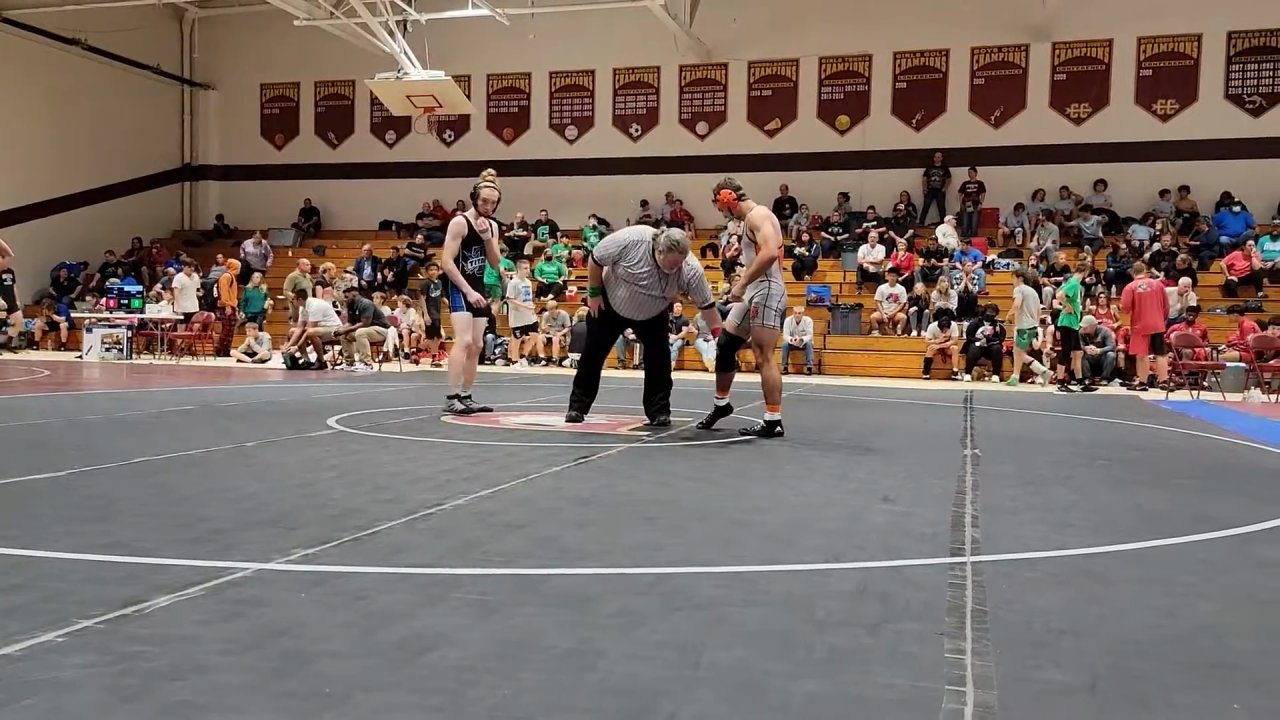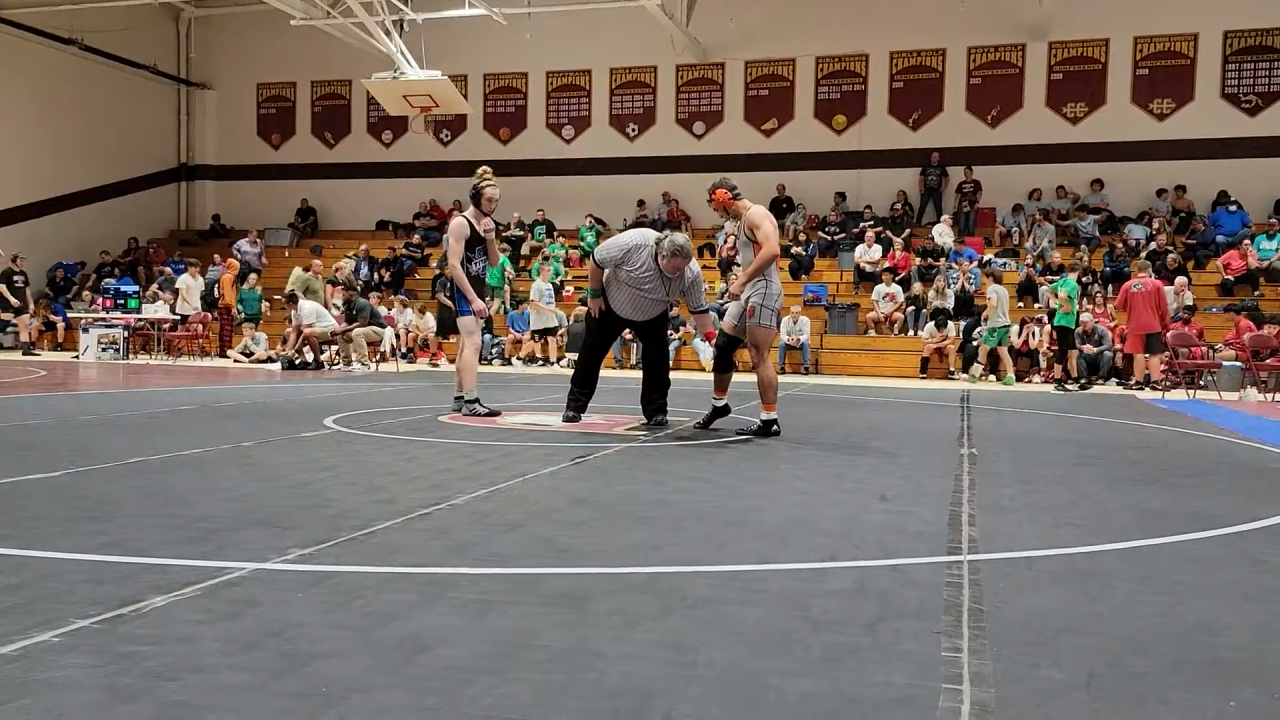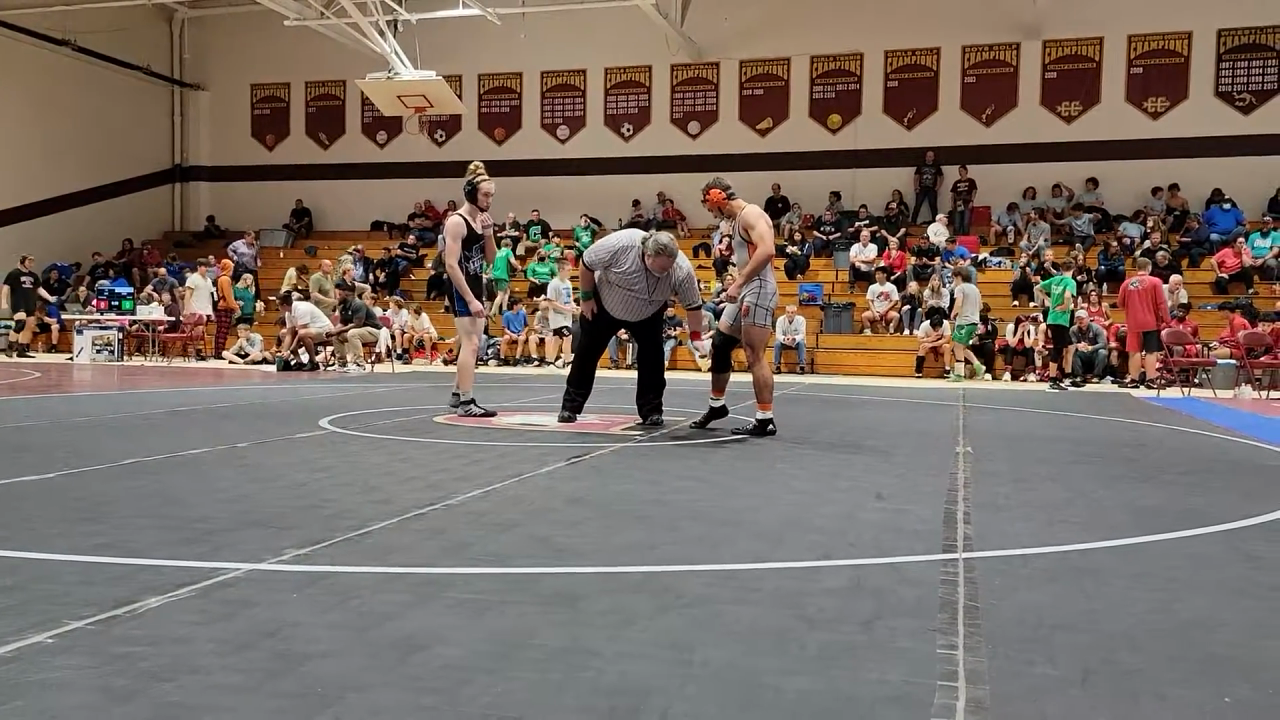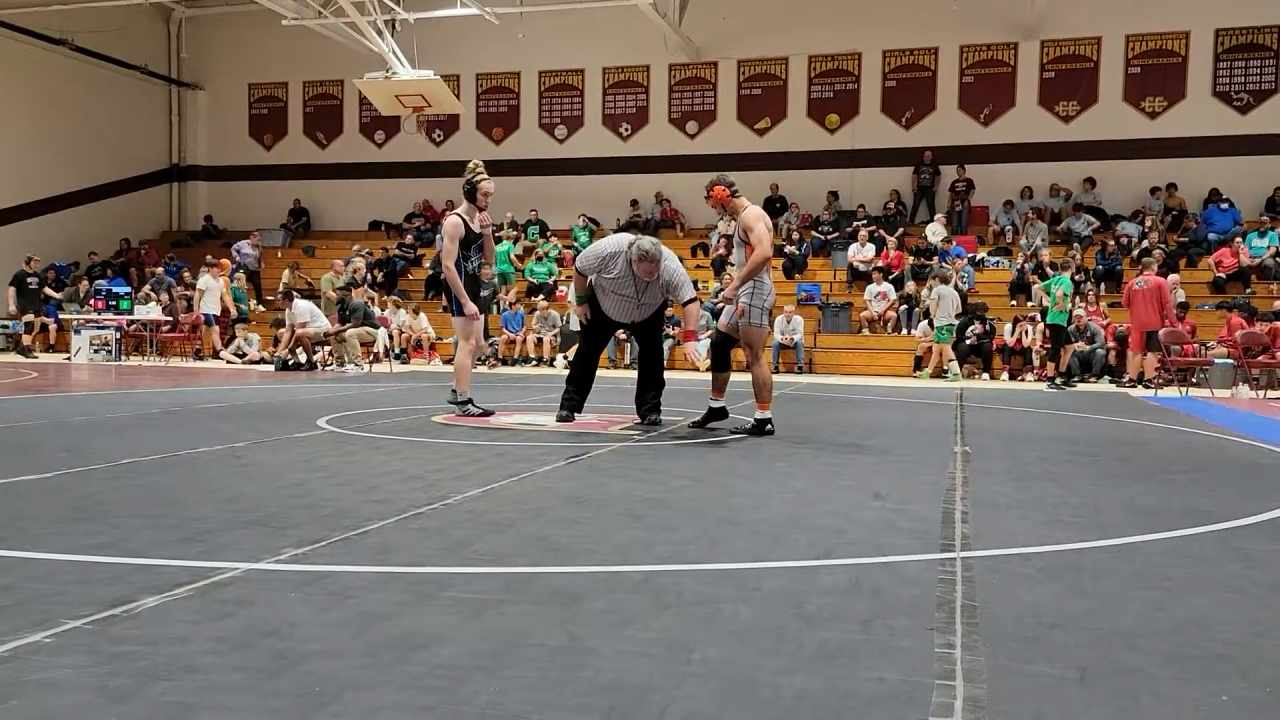
dt=0.3s
person 1, frame 1
left shoulder: (758, 215)
right shoulder: (750, 219)
left elbow: (770, 253)
left wrist: (741, 283)
left hip: (767, 291)
right hip: (753, 292)
left knee: (763, 358)
right knee: (725, 345)
left ankle: (773, 422)
right ankle: (721, 404)
person 1, frame 2
left shoulder: (756, 214)
right shoulder: (743, 220)
left elbow: (771, 250)
left wrist: (741, 280)
left hip: (763, 290)
right hip: (748, 291)
left knee: (759, 357)
right knee: (722, 346)
left ankle: (769, 421)
right ankle: (719, 405)
person 1, frame 3
left shoulder: (751, 214)
right shoulder: (738, 220)
left elbow: (766, 250)
left wrist: (738, 283)
left hip: (758, 290)
right hip: (745, 291)
left knee: (754, 357)
right knee: (720, 345)
left ankle: (765, 420)
right ankle: (717, 405)
person 1, frame 4
left shoulder: (752, 215)
right shoulder: (742, 217)
left elbow: (763, 253)
left wrist: (734, 284)
left hip: (755, 291)
right hip: (744, 292)
left knee: (753, 357)
right knee: (719, 344)
left ankle: (763, 420)
right ankle: (716, 407)
person 2, frame 1
left shoulder: (492, 226)
right shoulder: (459, 222)
left elbow: (495, 263)
right elbow: (446, 261)
left wrist: (488, 238)
right wrist: (468, 291)
left hip: (478, 288)
right hip: (460, 288)
left knee: (476, 346)
right knee: (464, 341)
left ankle: (463, 397)
right ankle: (452, 397)
person 2, frame 2
left shoulder: (488, 224)
right shoulder: (460, 223)
left elbow: (494, 263)
right elbow: (453, 265)
left wrist: (490, 238)
right wrist: (473, 298)
left hip: (478, 288)
right hip: (463, 290)
left knee: (467, 346)
right knee: (473, 344)
left ankle: (459, 397)
right ankle: (471, 402)
person 2, frame 3
left shoulder: (482, 220)
right shoulder: (456, 222)
left elbow: (490, 259)
right elbow: (451, 265)
left wrist: (489, 234)
right wrist: (470, 299)
left hip: (476, 286)
right hip: (462, 288)
left knee: (471, 344)
right knee: (470, 343)
left ankle: (458, 394)
right ankle: (466, 403)
person 2, frame 4
left shoulder: (480, 219)
right shoulder: (454, 222)
left elbow: (489, 259)
right elbow: (447, 266)
left wrist: (488, 233)
right wrist: (465, 301)
left hip: (474, 285)
right hip: (459, 288)
left knee: (477, 344)
right knee: (466, 344)
left ankle: (457, 391)
right ankle: (463, 403)
person 3, frame 1
left shoulder: (691, 268)
right shoulder: (630, 239)
left elbow: (705, 304)
right elbow: (595, 259)
left wrist: (718, 333)
right wrist: (593, 293)
right hip: (609, 306)
left knee: (659, 358)
right knee: (593, 354)
left ankle: (658, 412)
right ankle: (577, 407)
person 3, frame 2
left shoulder: (691, 272)
right shoulder: (633, 243)
left elbow: (699, 309)
right elbow: (596, 261)
left wrist: (712, 339)
right wrist: (594, 294)
right hip: (609, 305)
left knee: (658, 358)
right knee: (591, 353)
left ankle: (656, 412)
right ankle: (574, 407)
person 3, frame 3
left shoulder: (682, 269)
right shoulder: (619, 244)
left elbow: (694, 306)
right elbow: (586, 264)
left wrist: (697, 337)
right wrist: (586, 297)
right hip: (603, 306)
left knee: (652, 356)
right knee: (587, 353)
left ankle: (651, 412)
right ankle: (570, 407)
person 3, frame 4
left shoulder: (670, 266)
right shoulder: (608, 249)
left elbow: (690, 301)
right elbow: (579, 269)
left wrist: (690, 339)
right wrist: (581, 301)
right hip: (601, 307)
left knee: (652, 356)
right knee: (587, 353)
left ankle: (649, 411)
right ankle: (568, 406)
